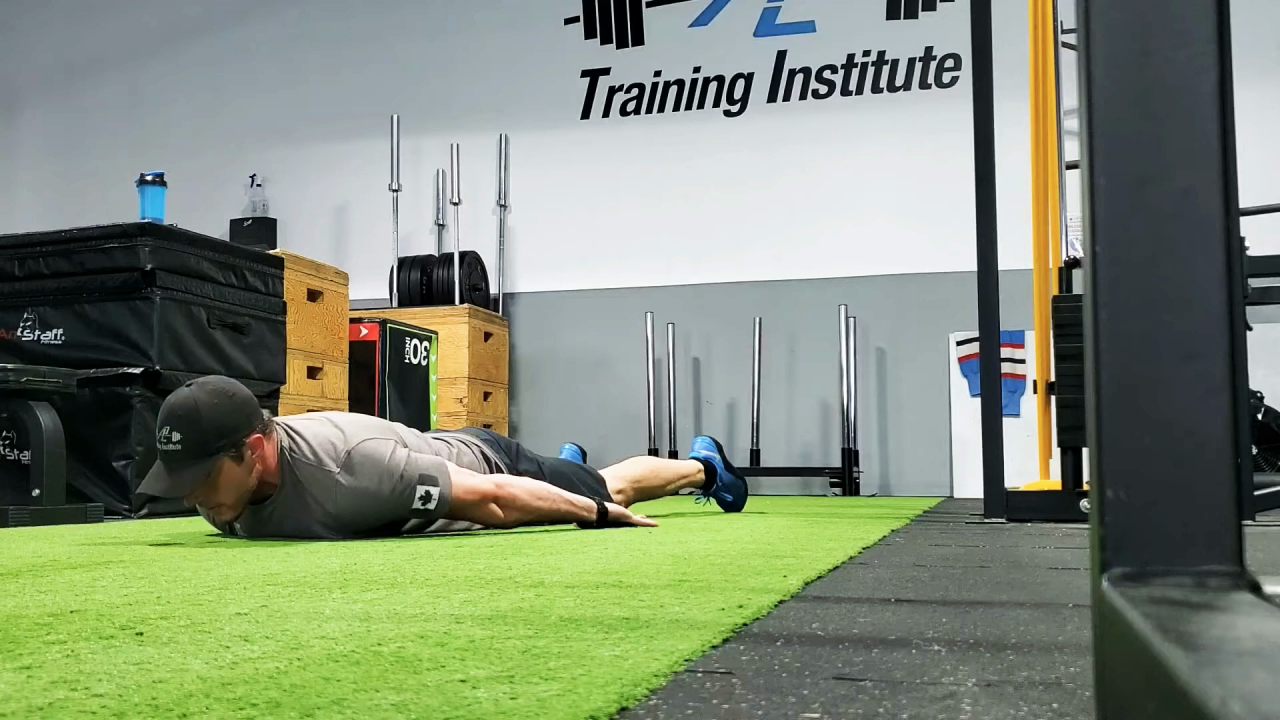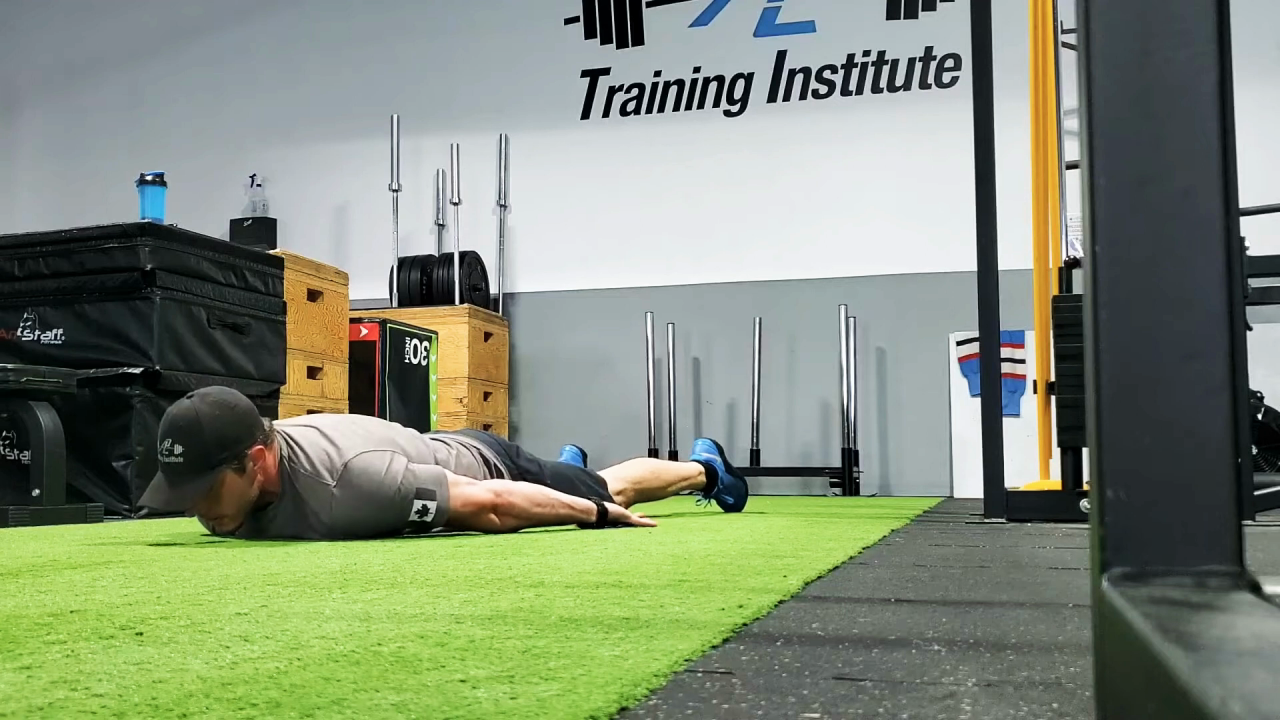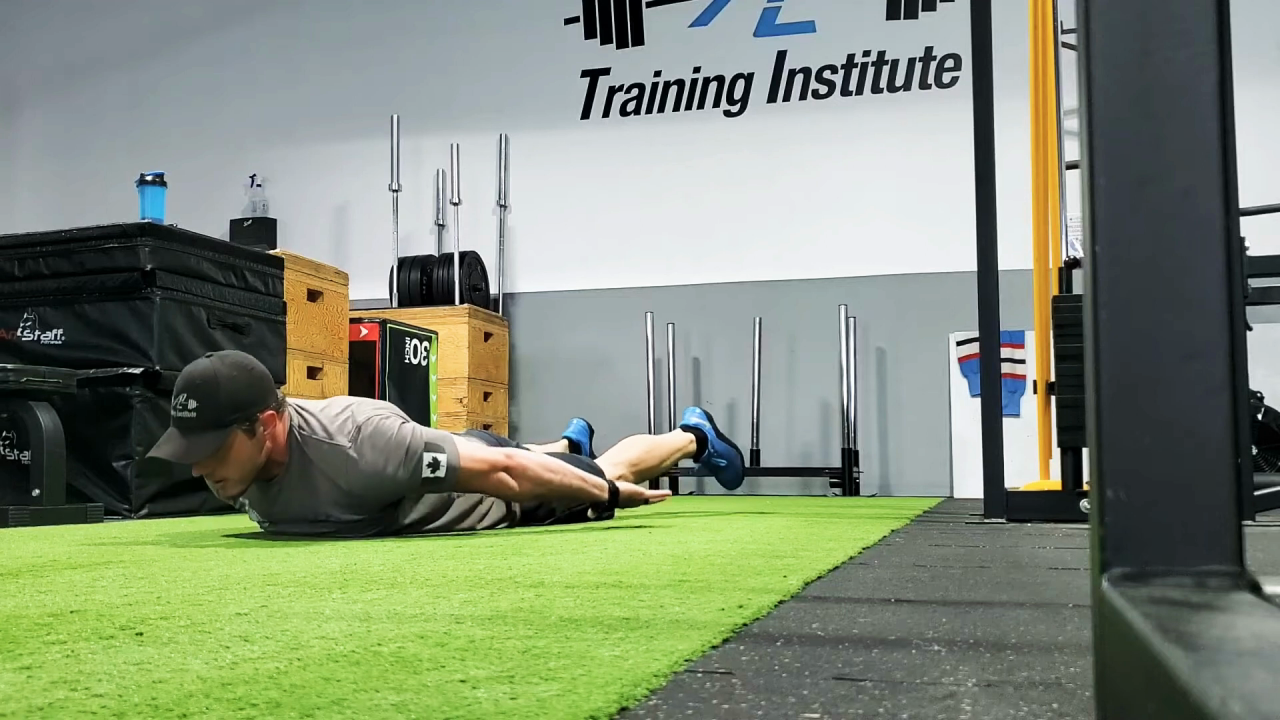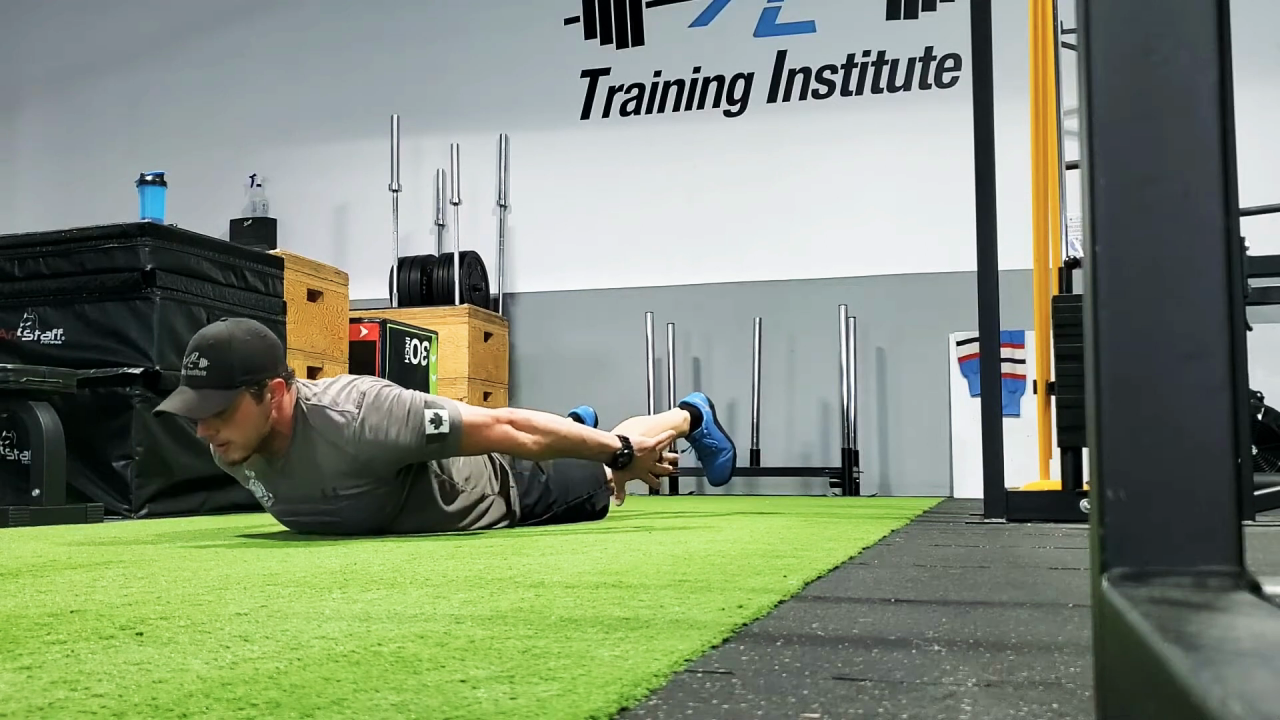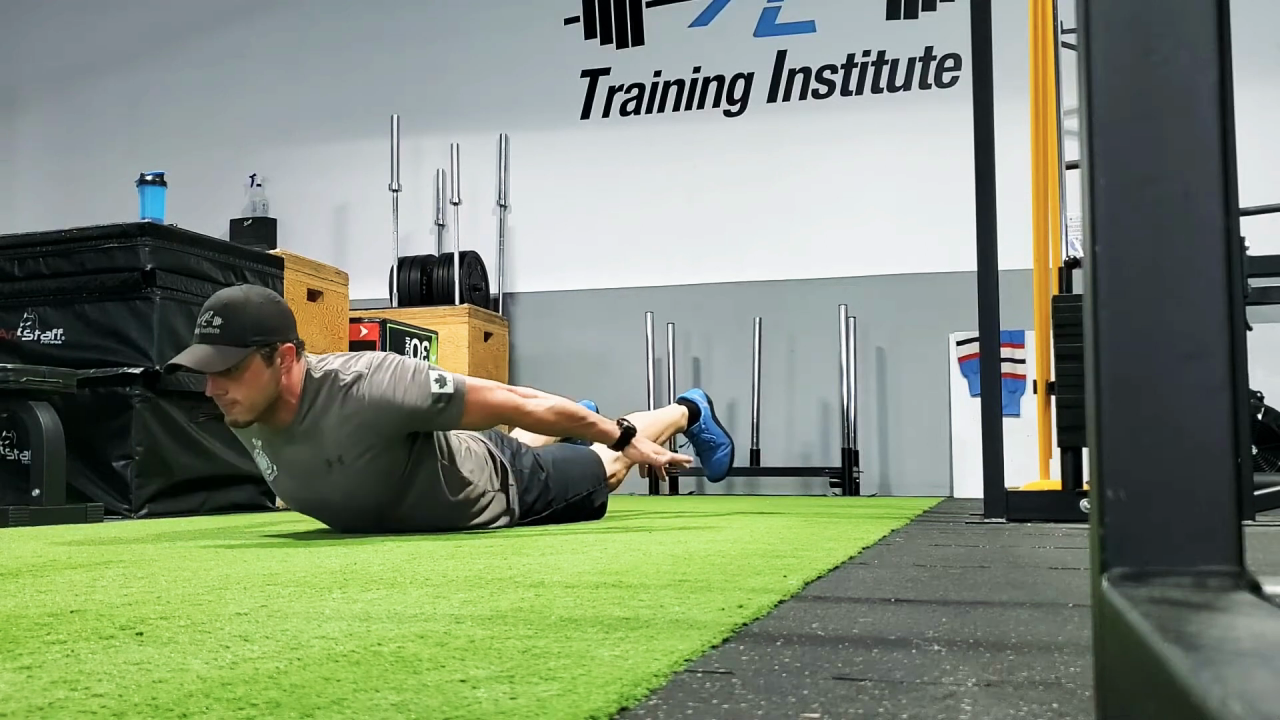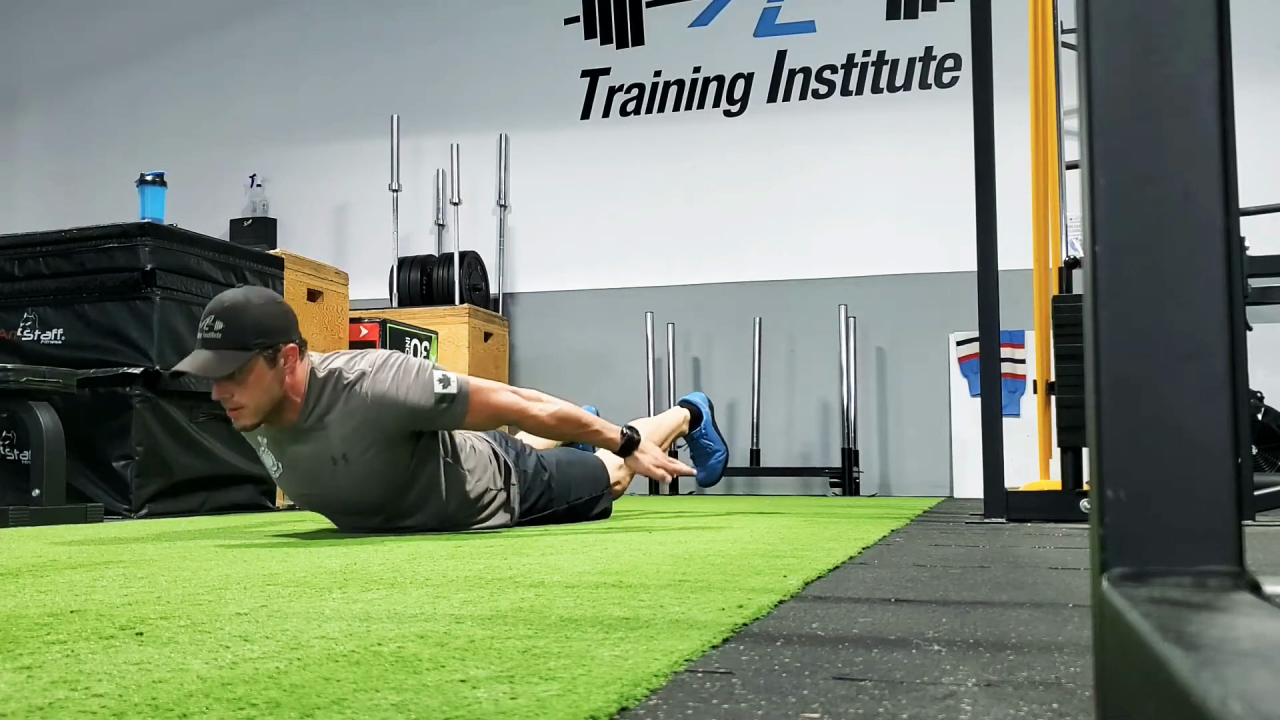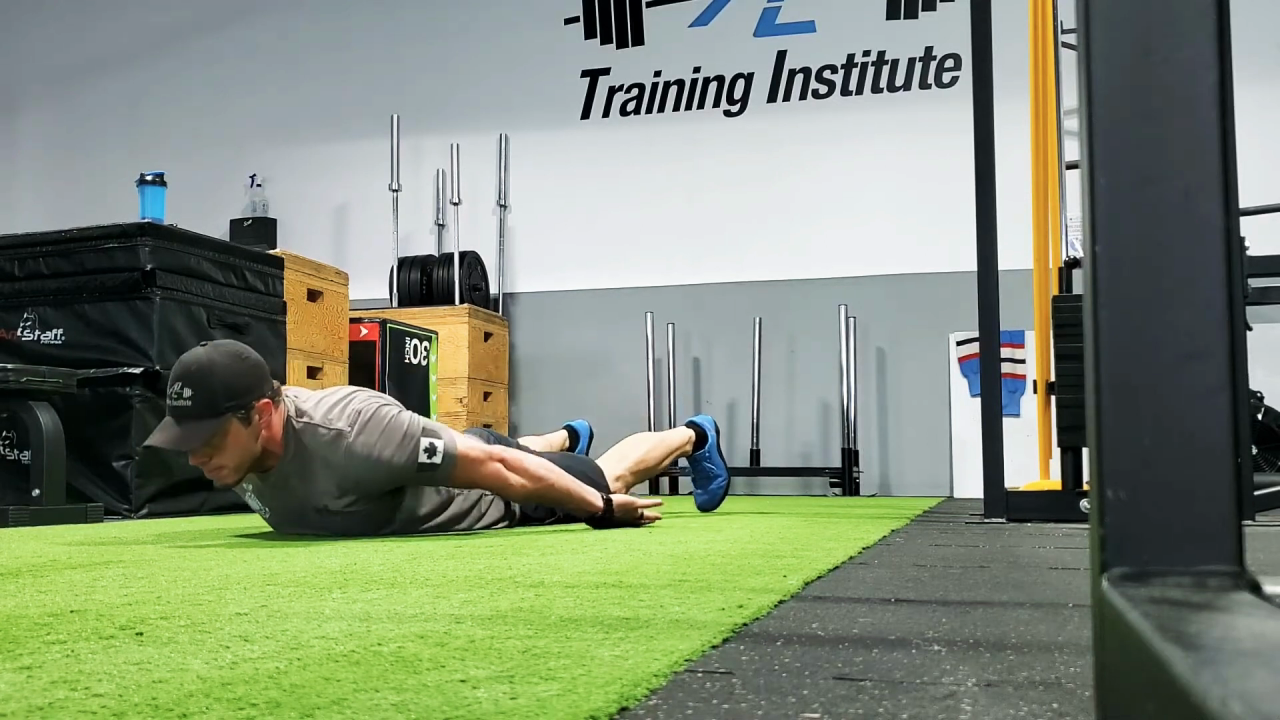
dt=0.5s
person 1, frame 1
left shoulder: (343, 468)
right shoulder: (229, 480)
left elbow: (492, 497)
left wrist: (602, 514)
left hip: (484, 470)
right hip: (438, 459)
left knee: (607, 491)
left ankle: (704, 467)
right ankle: (566, 460)
person 1, frame 2
left shoulder: (343, 480)
right shoulder: (232, 469)
left elbow: (493, 504)
left wrist: (601, 517)
left hip: (487, 471)
right hip: (436, 455)
left knee: (607, 491)
left ankle: (704, 468)
right ankle: (567, 461)
person 1, frame 3
left shoulder: (352, 446)
right shoulder: (235, 464)
left elbow: (503, 471)
left wrist: (612, 494)
left hip: (496, 499)
right hip: (444, 485)
left knee: (609, 476)
left ankle: (693, 436)
right ankle: (569, 443)
person 1, frame 4
left shoulder: (358, 418)
right shoulder: (232, 448)
left elbow: (505, 427)
left wrist: (623, 454)
left hip: (497, 497)
left knee: (603, 479)
left ankle: (689, 417)
right ankle: (575, 423)
person 1, frame 5
left shoulder: (368, 388)
right shoulder: (244, 418)
left elbow: (512, 401)
left wrist: (624, 437)
left hip: (497, 497)
left knee: (604, 469)
left ankle: (687, 413)
right ankle: (570, 425)
person 1, frame 6
left shoulder: (373, 387)
right shoulder: (251, 414)
left elbow: (514, 402)
left wrist: (628, 444)
left hip: (500, 496)
left knee: (609, 477)
left ankle: (688, 415)
right ankle: (567, 432)
person 1, frame 7
left shoulder: (349, 435)
right shoulder: (240, 437)
left elbow: (499, 467)
left wrist: (607, 509)
left hip: (495, 498)
right hip: (441, 477)
left knee: (607, 481)
left ankle: (694, 437)
right ankle: (566, 437)
